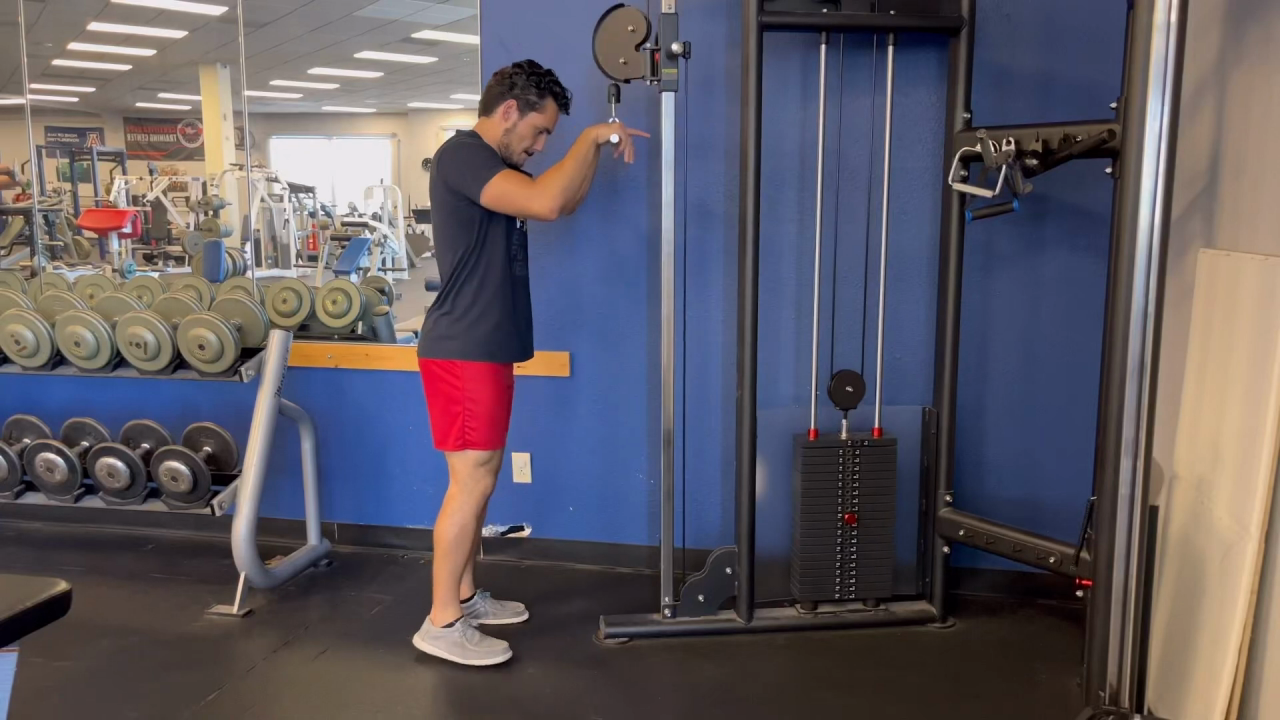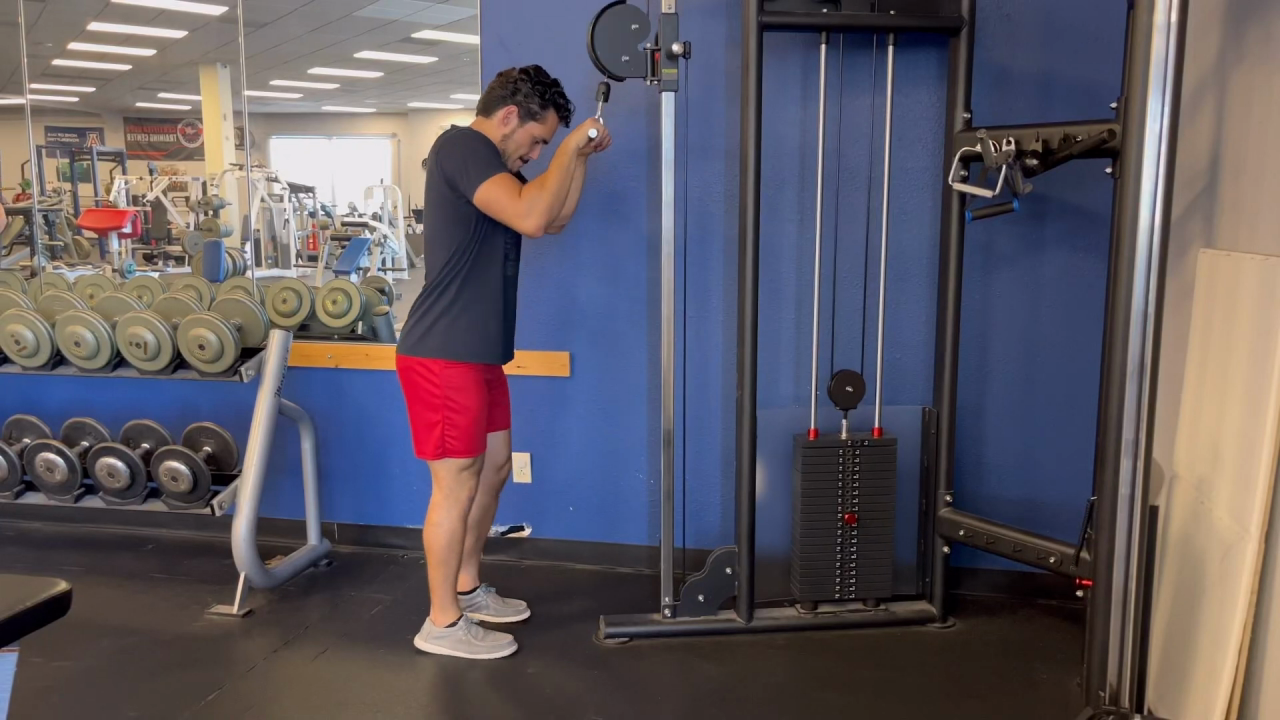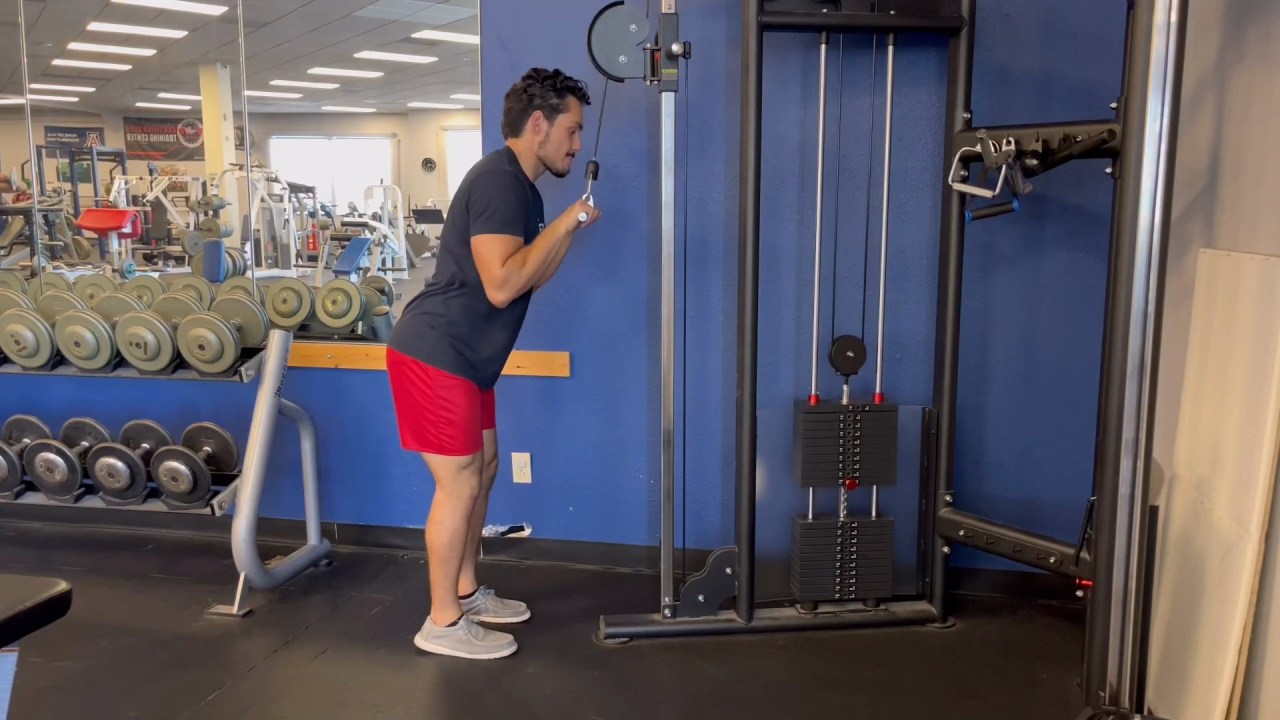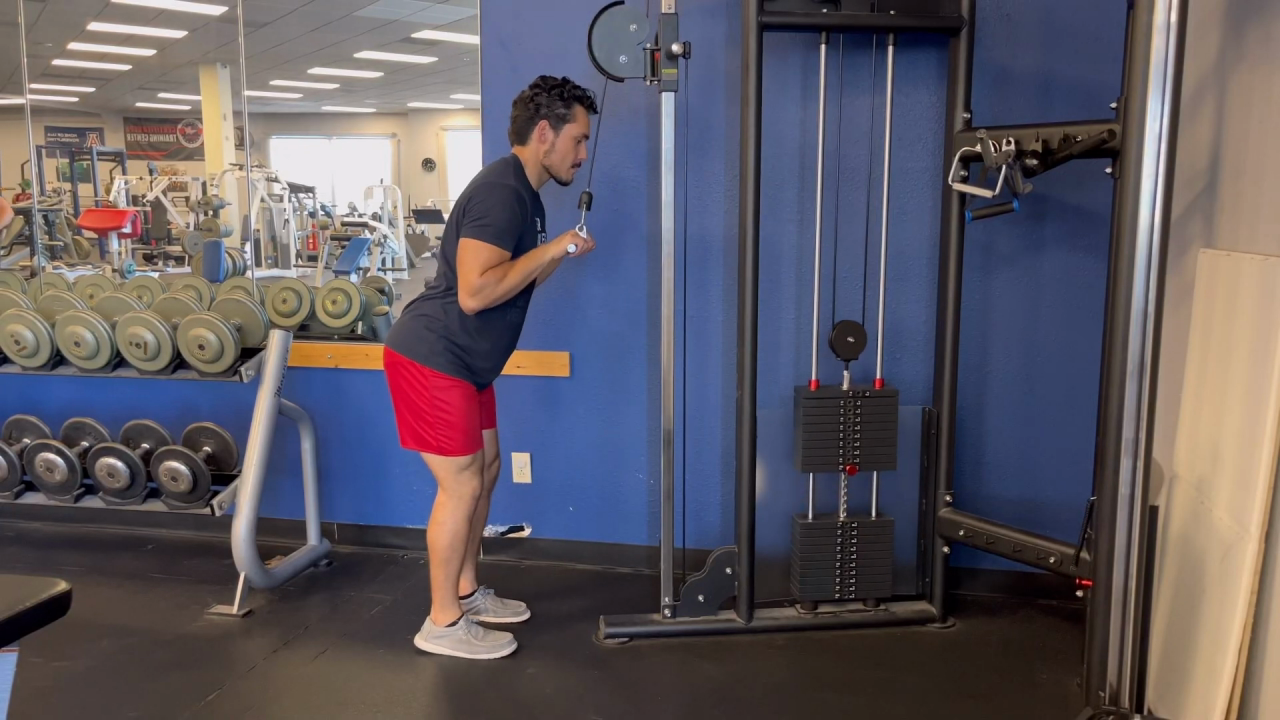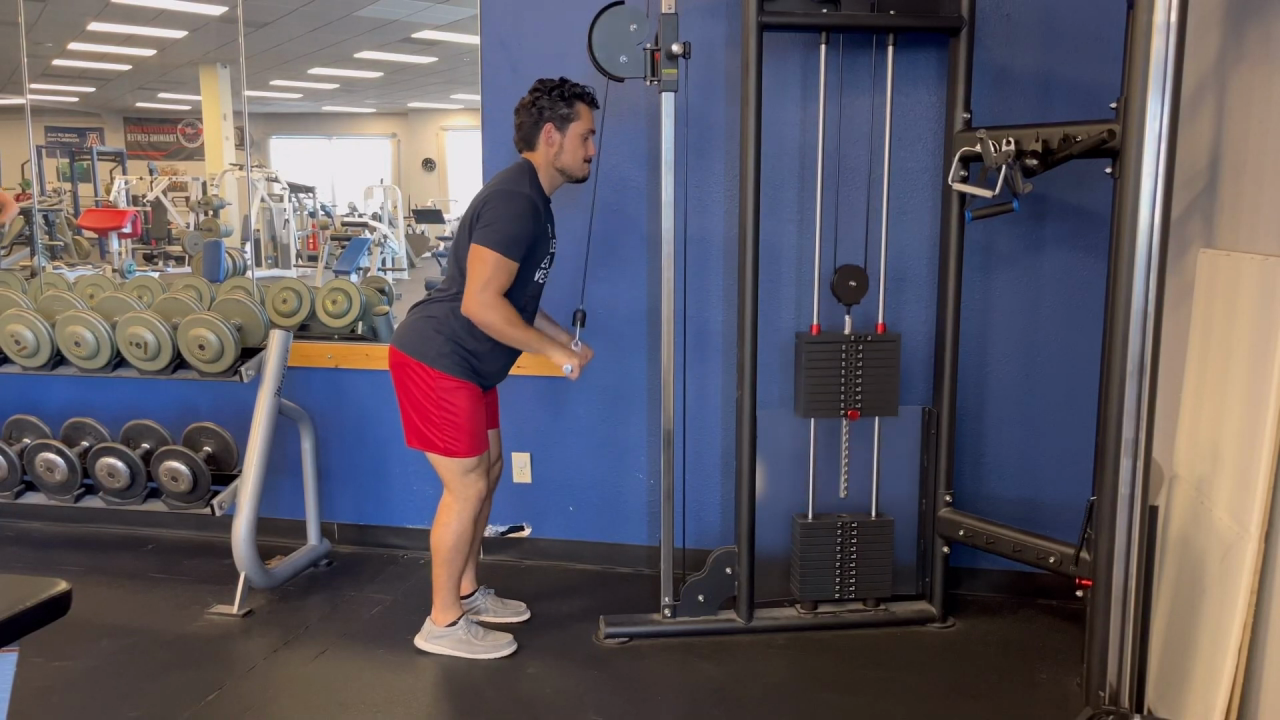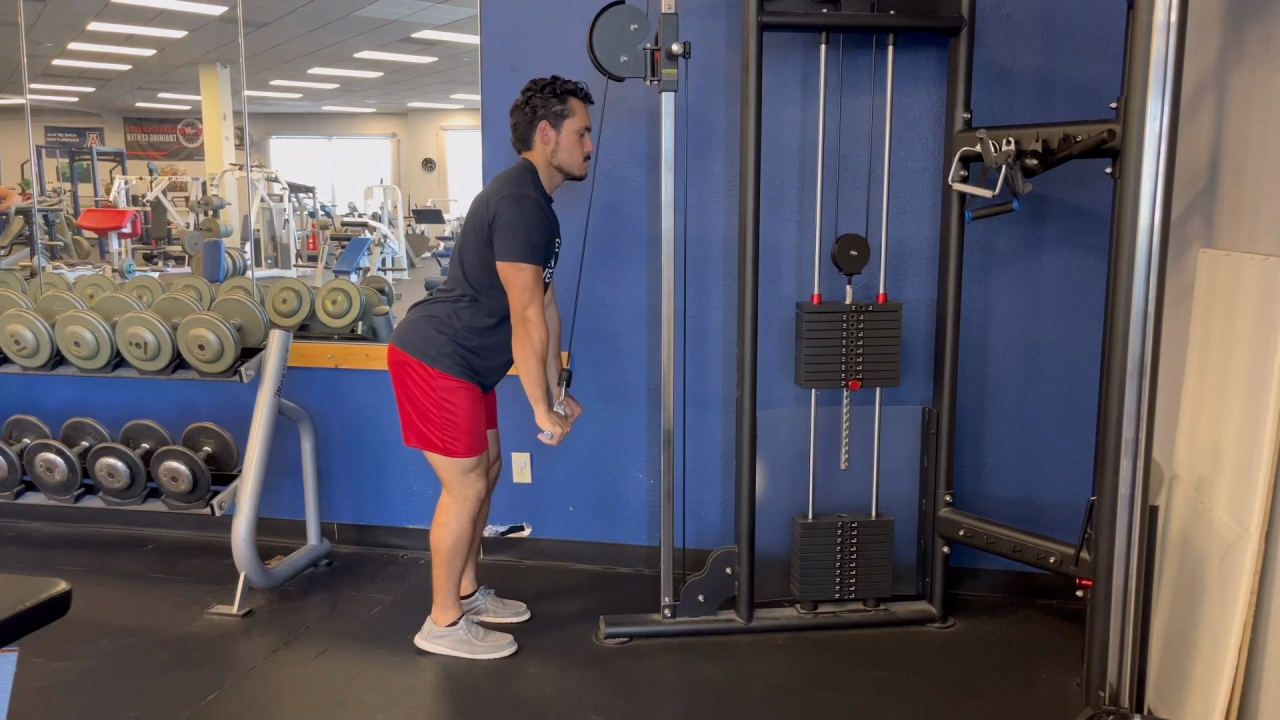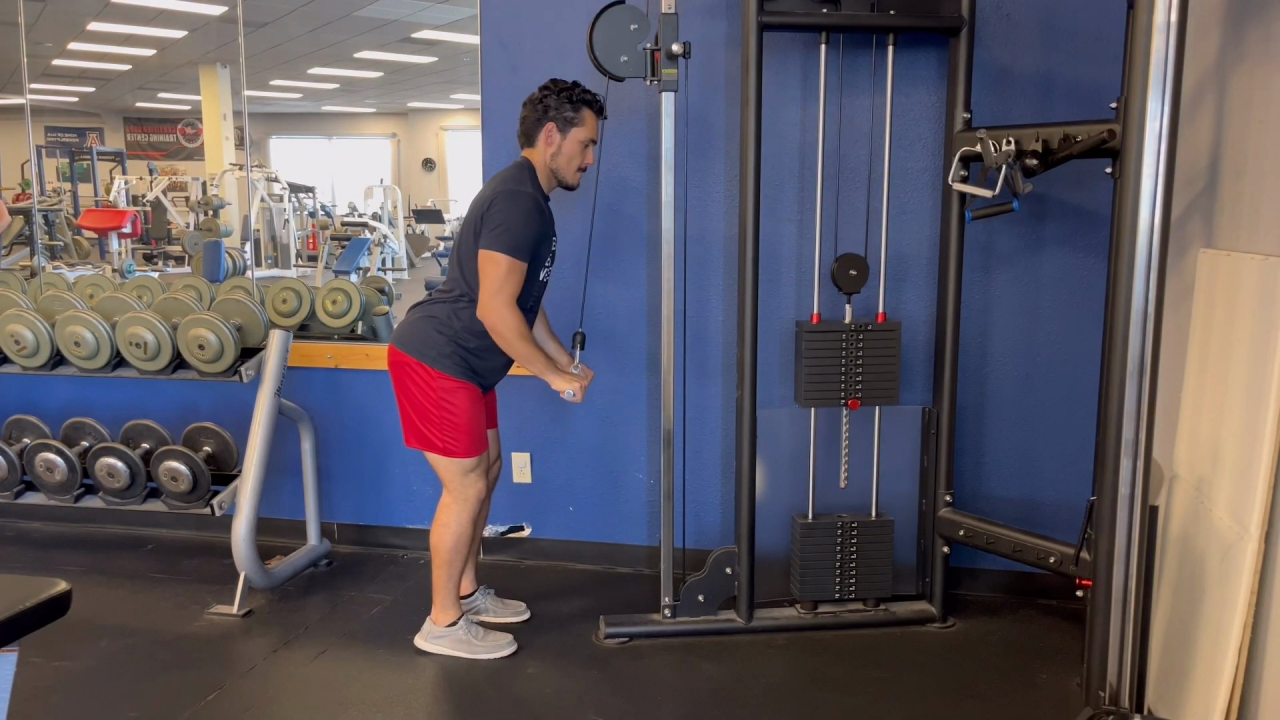
dt=0.7s
person 1, frame 1
left shoulder: (496, 165)
right shoulder: (462, 156)
left elbow: (564, 203)
right elbow: (546, 202)
left wrist: (597, 146)
right wrist: (589, 138)
left hip: (488, 348)
right hip: (463, 352)
left knee: (482, 477)
right knee: (472, 482)
left ankle: (465, 595)
right ankle: (443, 622)
person 1, frame 2
left shoulder: (494, 164)
right shoulder: (460, 147)
left elbow: (555, 219)
right elbow: (531, 218)
left wrist: (579, 155)
right wrist: (568, 145)
left hip: (478, 350)
right hip: (444, 353)
left knee: (492, 467)
right knee: (457, 484)
left ankle: (467, 588)
right ankle: (443, 622)
person 1, frame 3
left shoulder: (519, 185)
right shoulder: (499, 181)
left elbow: (531, 279)
right elbow: (502, 286)
left wrist: (571, 225)
right wrist: (562, 223)
left hip: (463, 355)
right hip: (434, 355)
left knee: (483, 469)
right knee: (459, 484)
left ankle: (466, 592)
right ankle: (444, 622)
person 1, frame 4
left shoulder: (522, 191)
right shoulder: (502, 191)
left elbow: (516, 284)
right elbow: (475, 293)
left wrist: (563, 250)
right wrist: (552, 248)
left hip: (463, 359)
right hip: (432, 358)
left knee: (484, 470)
right knee: (461, 485)
left ankle: (467, 592)
right ankle: (444, 623)
person 1, frame 5
left shoulder: (530, 196)
right shoulder: (516, 199)
left elbow: (512, 297)
right elbow: (479, 302)
left wrist: (559, 340)
right wrist: (553, 347)
left hip: (461, 360)
right hip: (436, 359)
left knee: (487, 471)
right knee: (467, 487)
left ankle: (467, 593)
right ankle: (444, 622)
person 1, frame 6
left shoulder: (531, 198)
right shoulder: (521, 203)
left elbow: (543, 306)
right elbow: (526, 319)
left wrist: (555, 393)
right wrist: (542, 410)
left hip: (461, 358)
right hip: (436, 358)
left knee: (485, 470)
right knee: (467, 486)
left ankle: (467, 592)
right ankle: (445, 623)
person 1, frame 7
left shoulder: (527, 196)
right shoulder: (517, 200)
left elbow: (523, 304)
right elbow: (496, 310)
left wrist: (566, 363)
right wrist: (555, 377)
left hip: (461, 359)
right hip: (436, 358)
left knee: (485, 471)
right knee: (466, 487)
left ankle: (467, 593)
right ankle: (444, 623)
